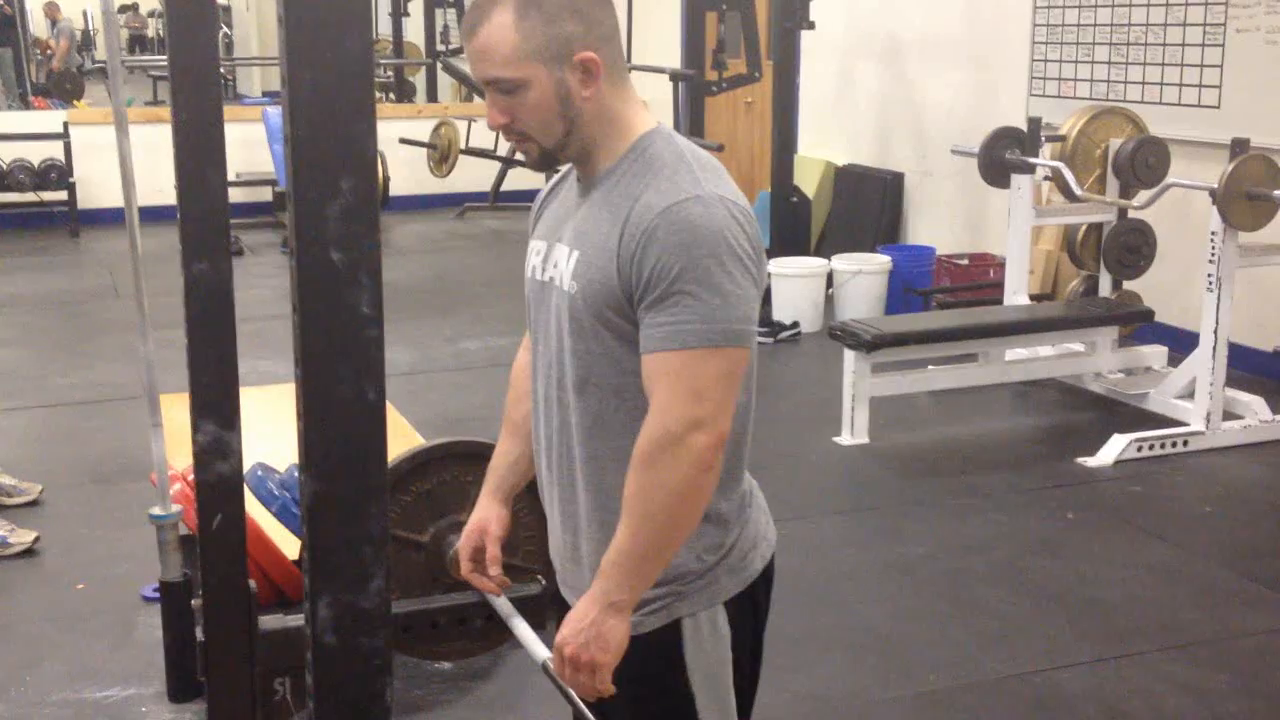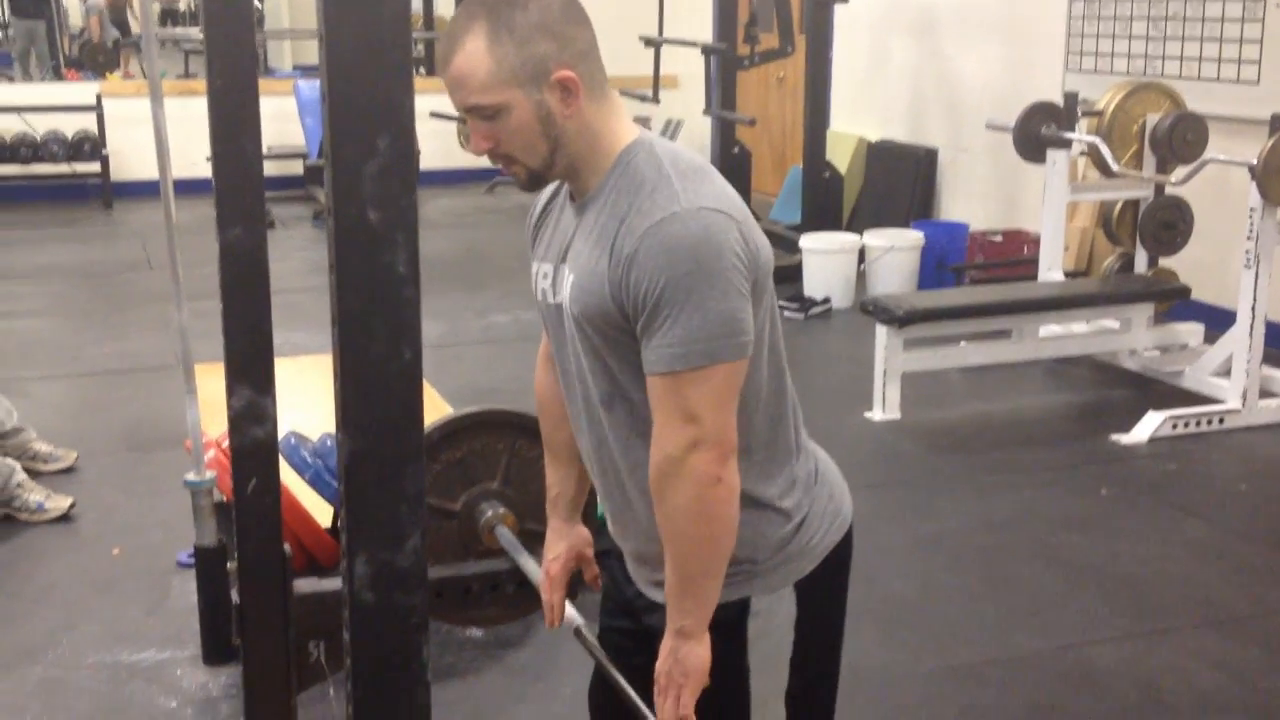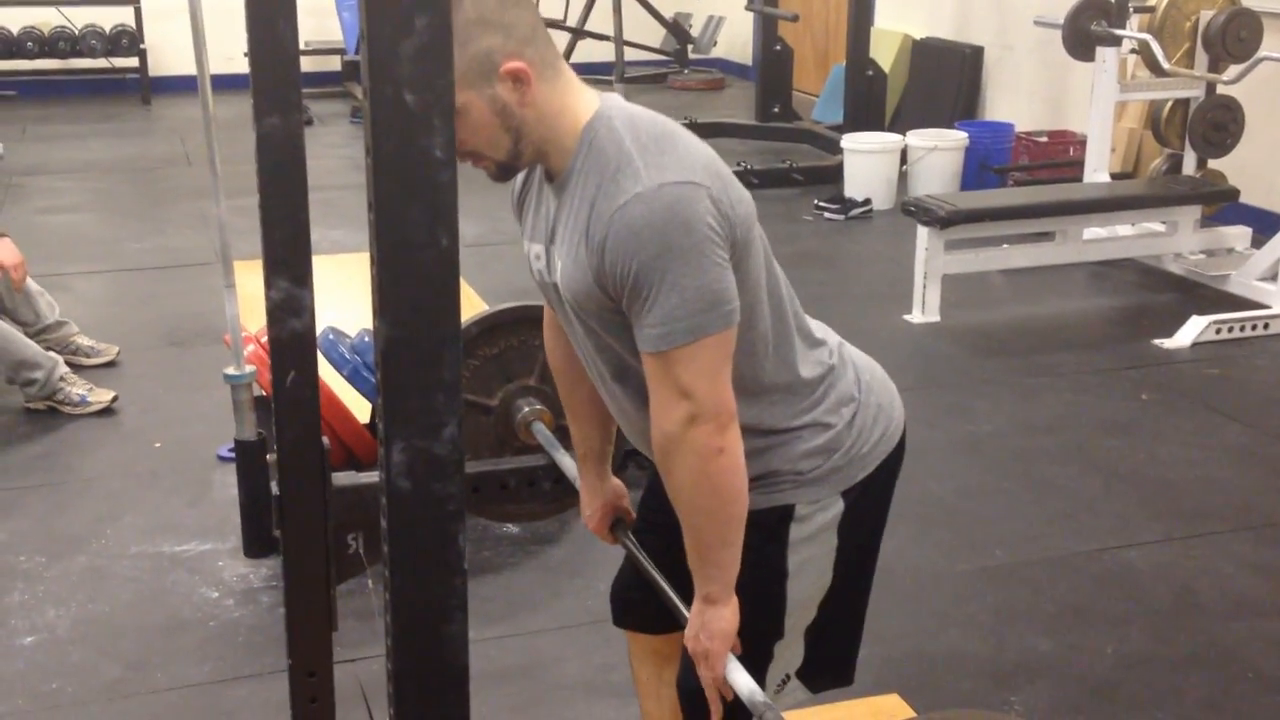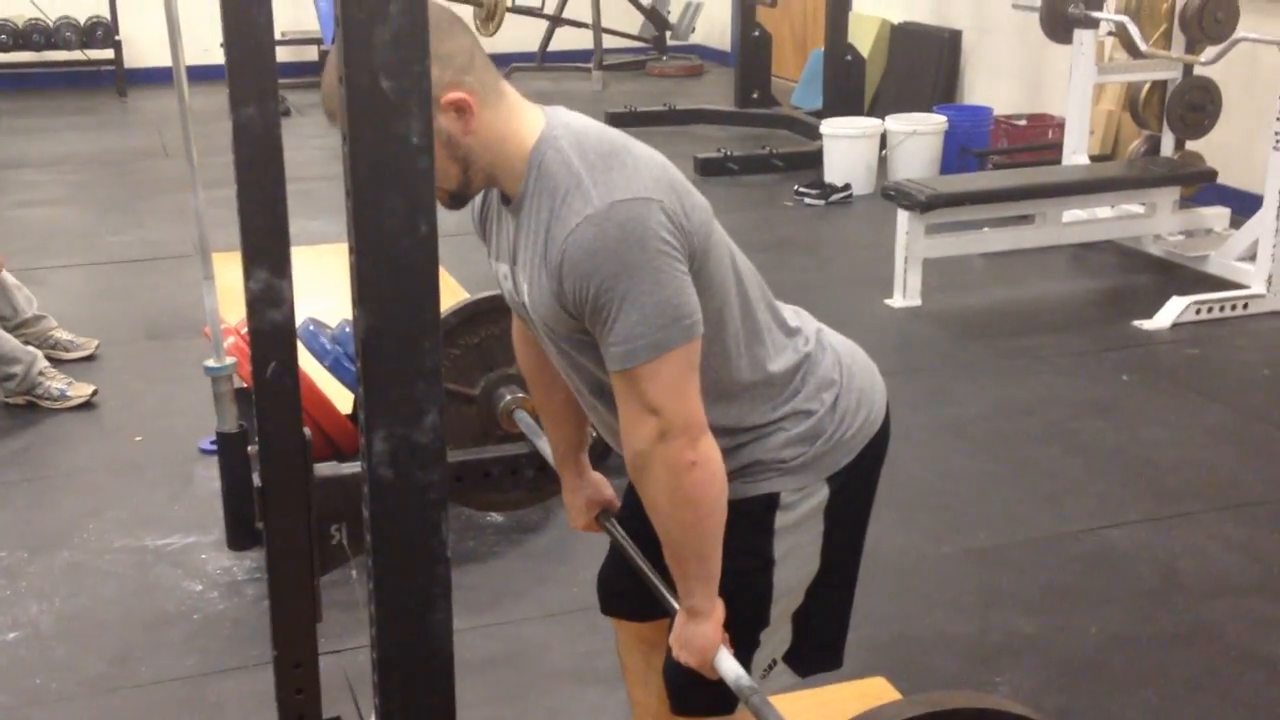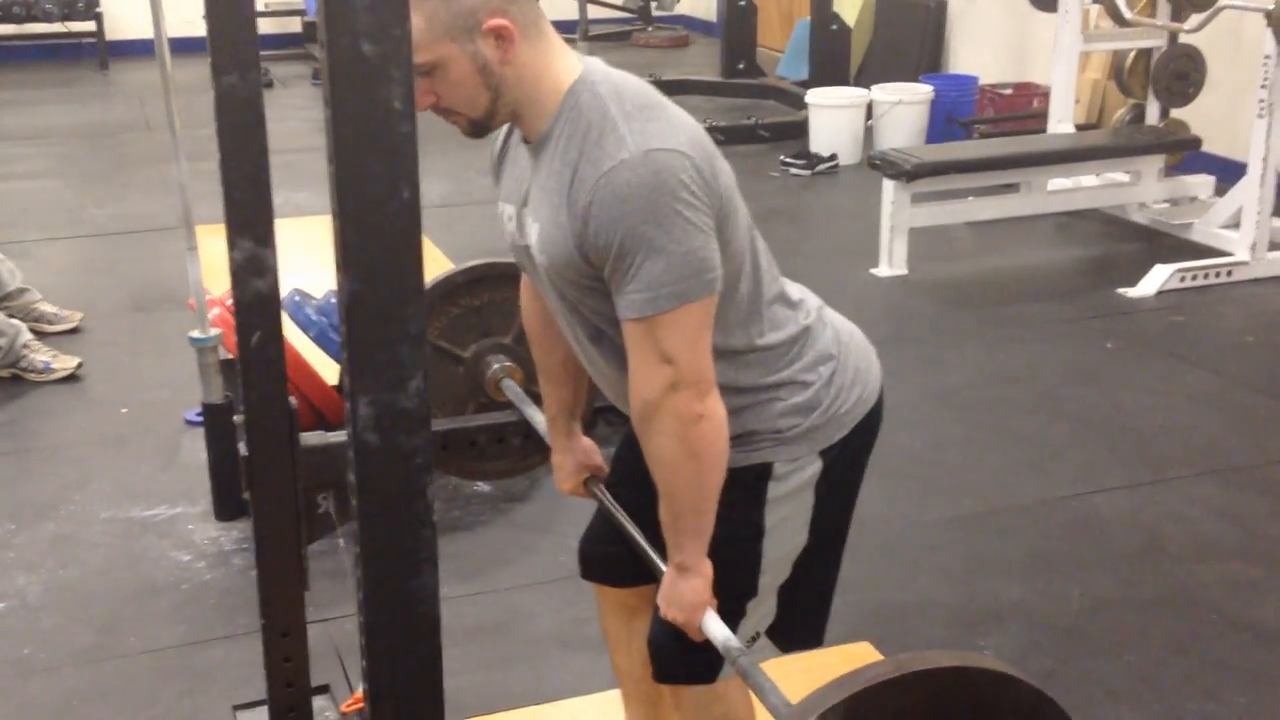
dt=1s
person 1, frame 1
left shoulder: (686, 214)
right shoulder: (565, 191)
left elbow: (690, 432)
left wrist: (612, 602)
right wrist: (496, 493)
left hip: (676, 587)
right hip: (593, 562)
person 1, frame 2
left shoulder: (679, 227)
right shoulder: (557, 202)
left elbow: (698, 451)
right elbow: (560, 365)
left wrist: (690, 629)
right wrist: (562, 518)
left hip: (758, 561)
person 1, frame 3
left shoulder: (652, 201)
right shoulder: (543, 164)
left elbow: (698, 424)
right elbow: (570, 328)
left wrist: (715, 596)
right wrist: (594, 473)
left hip: (816, 456)
right hip: (729, 447)
right knee: (648, 617)
person 1, frame 4
left shoulder: (603, 219)
right shoulder: (505, 179)
left elbow: (669, 437)
right elbow: (539, 335)
left wrist: (701, 604)
right wrist: (574, 472)
left hip: (801, 440)
right hip: (727, 430)
right knee: (636, 607)
person 1, frame 5
left shoulder: (634, 168)
right shoulder: (524, 129)
left elbow: (678, 395)
right elbow: (548, 291)
left wrist: (690, 562)
right wrist: (564, 432)
left hip: (792, 416)
right hip: (709, 407)
left knee: (692, 655)
right knee: (618, 573)
